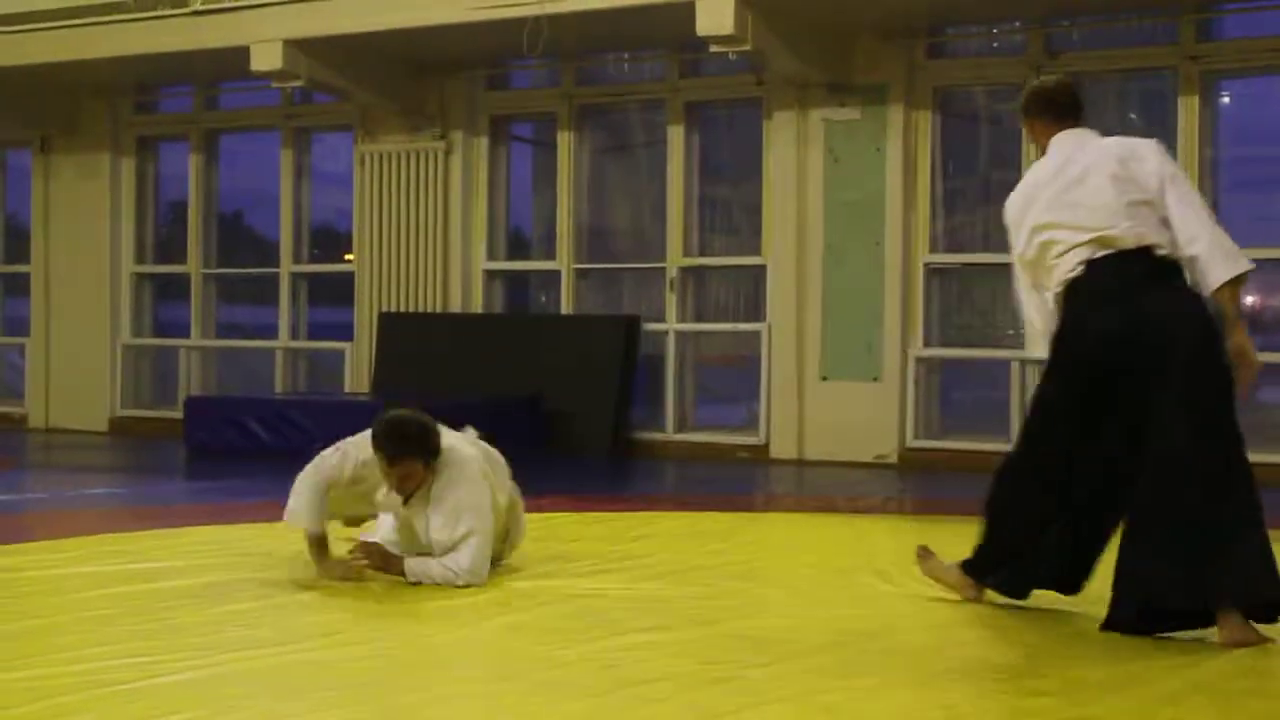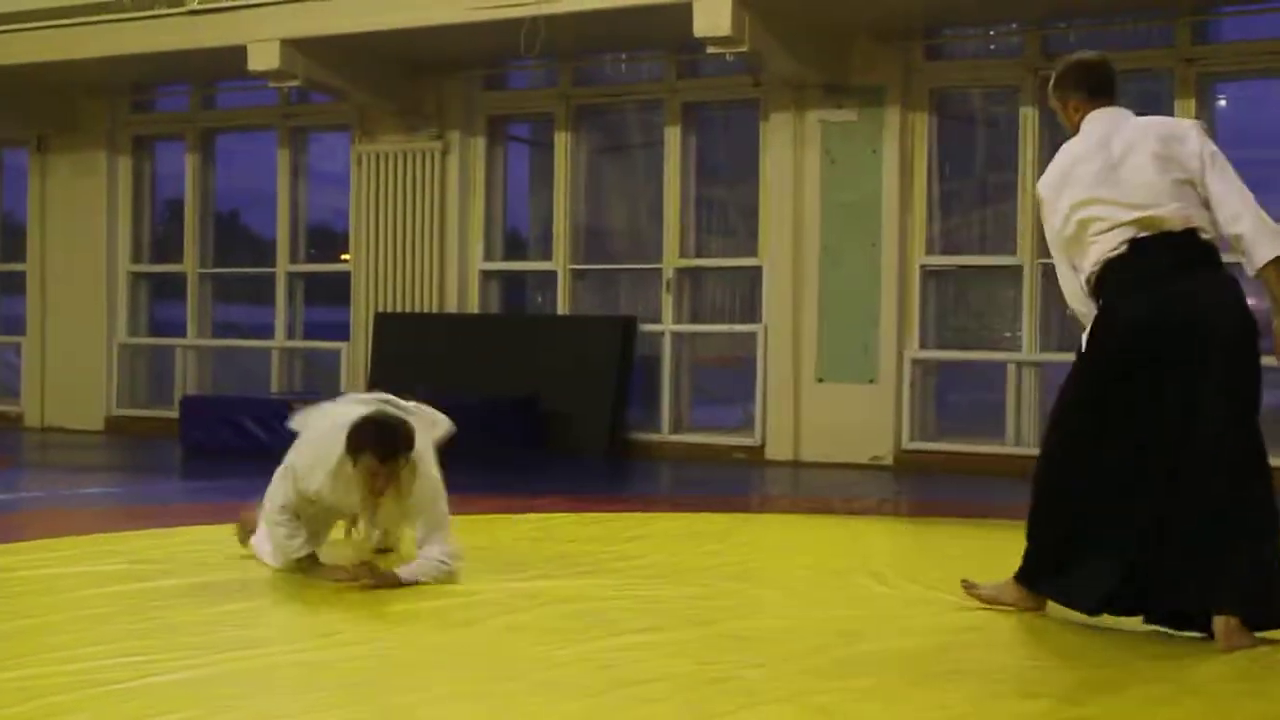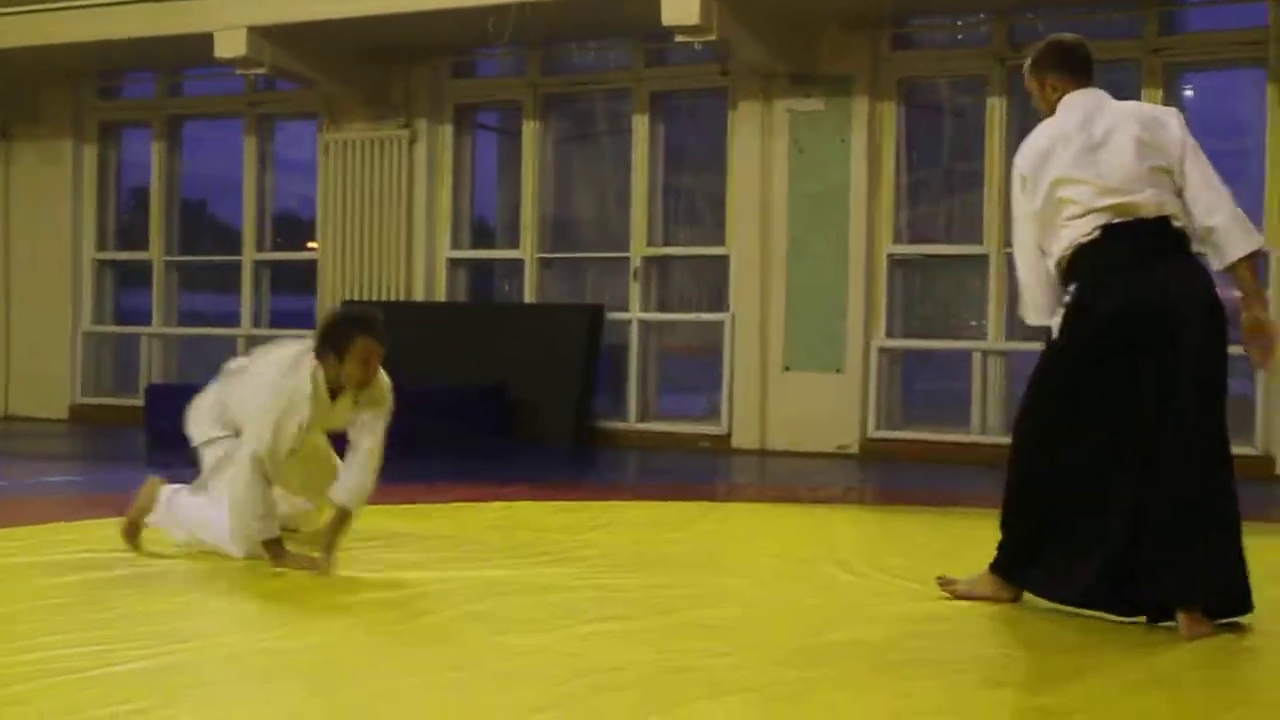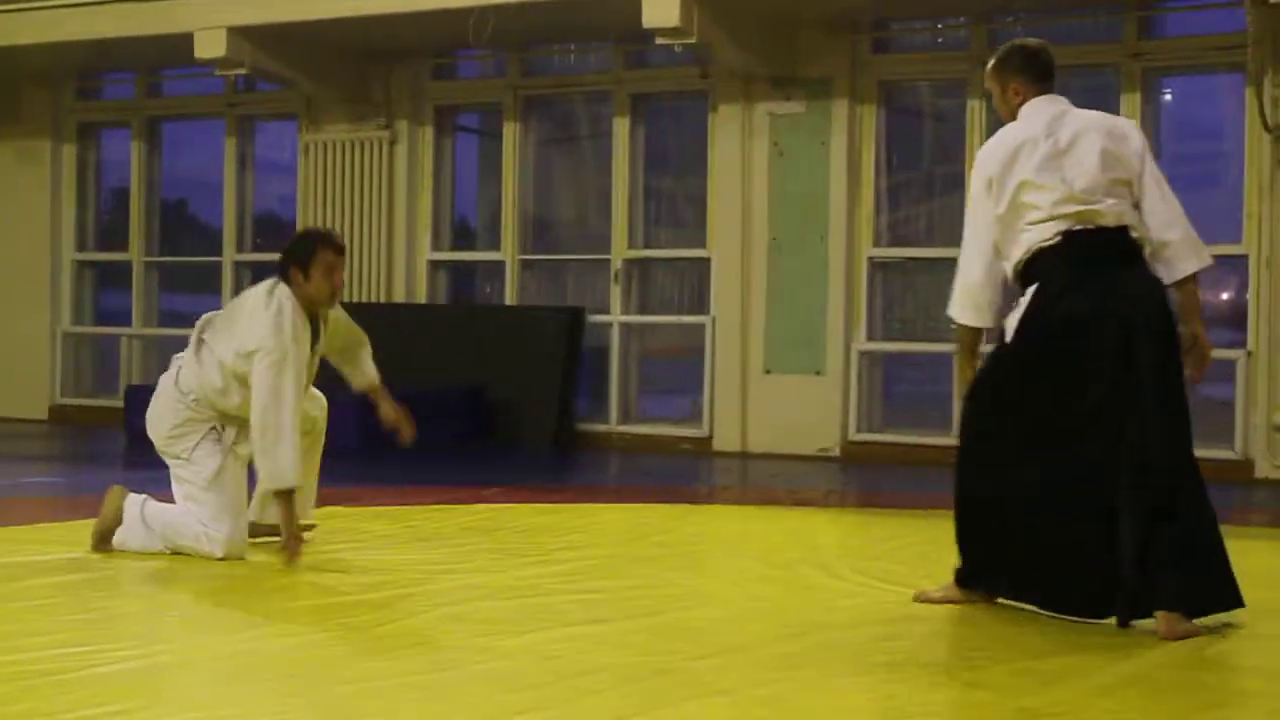
dt=0.2s
person 1, frame 1
left shoulder: (1025, 197)
right shoulder: (1142, 154)
left elbow: (1040, 306)
right elbow: (1202, 240)
left wrist: (1062, 353)
left hip: (1092, 321)
right hip: (1169, 309)
left knee: (1048, 453)
right knee: (1199, 458)
left ankle: (984, 573)
right ankle: (1228, 611)
person 1, frame 2
left shoulder: (1059, 172)
right shoulder: (1181, 134)
left elbow: (1074, 277)
left wrist: (1105, 333)
left hip: (1131, 304)
right hip: (1208, 295)
left knee: (1082, 446)
right knee: (1220, 452)
left ankle: (1035, 583)
right ankle: (1227, 612)
person 1, frame 3
left shoulder: (1037, 148)
right shoulder: (1159, 121)
left elbow: (1033, 259)
right elbow: (1216, 213)
left wrist: (1050, 335)
left hip: (1103, 292)
right hip: (1180, 284)
left knee: (1052, 431)
right knee: (1187, 439)
left ankle: (1012, 573)
right ankle: (1192, 602)
person 1, frame 4
left shoulder: (999, 150)
right shoulder: (1118, 132)
left elbow: (980, 255)
right elbow: (1167, 229)
left wrist: (965, 350)
right wrist: (1190, 319)
left hip: (1059, 298)
right hip: (1133, 292)
left knee: (995, 425)
right knee: (1148, 444)
left ankle: (983, 577)
right ankle: (1172, 601)
person 2, frame 1
left shoulder: (463, 488)
right shoulder: (372, 448)
left elbow: (470, 571)
right elbow: (312, 480)
left wrist: (397, 566)
right wrist: (324, 557)
person 2, frame 2
left shoulder: (420, 476)
right shoulder: (319, 455)
left elbow: (440, 557)
right elbow: (280, 509)
left wrist: (391, 578)
right wrist: (315, 565)
right knee: (284, 556)
person 2, frame 3
left shoulder: (375, 385)
right shoulder: (283, 392)
left elbow: (367, 454)
right elbow: (248, 476)
left wrist: (340, 519)
right wrist: (276, 551)
right hip: (227, 424)
right knee: (245, 543)
right ankle: (161, 502)
person 2, frame 4
left shoulder: (298, 299)
right shoulder: (279, 334)
left elbow: (348, 345)
right elbow: (275, 425)
left wrist: (383, 400)
right wrist: (286, 510)
left hip: (219, 400)
right hip: (190, 417)
right knee: (224, 540)
left ankle: (265, 519)
right ankle: (129, 512)
